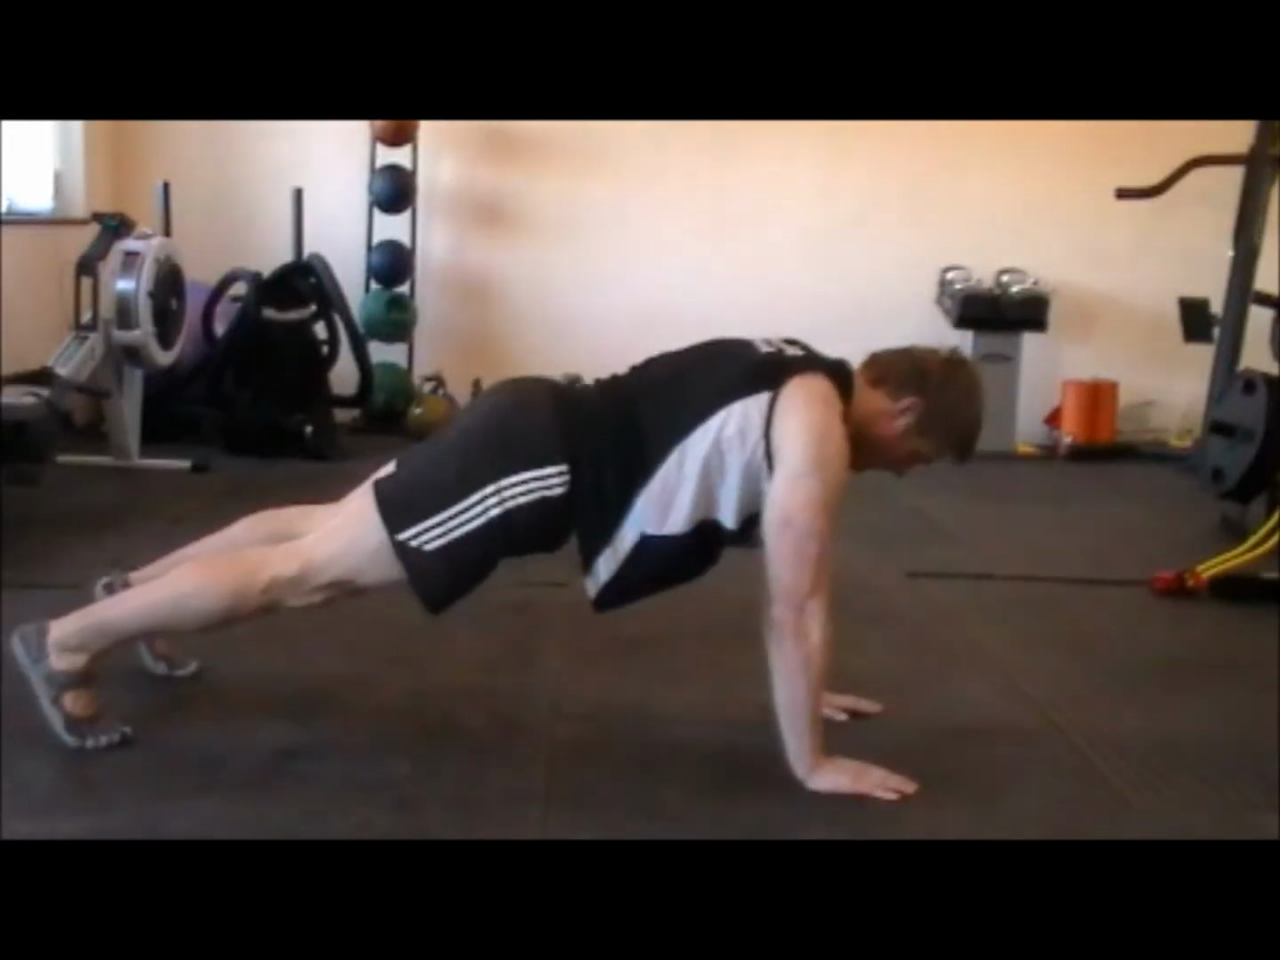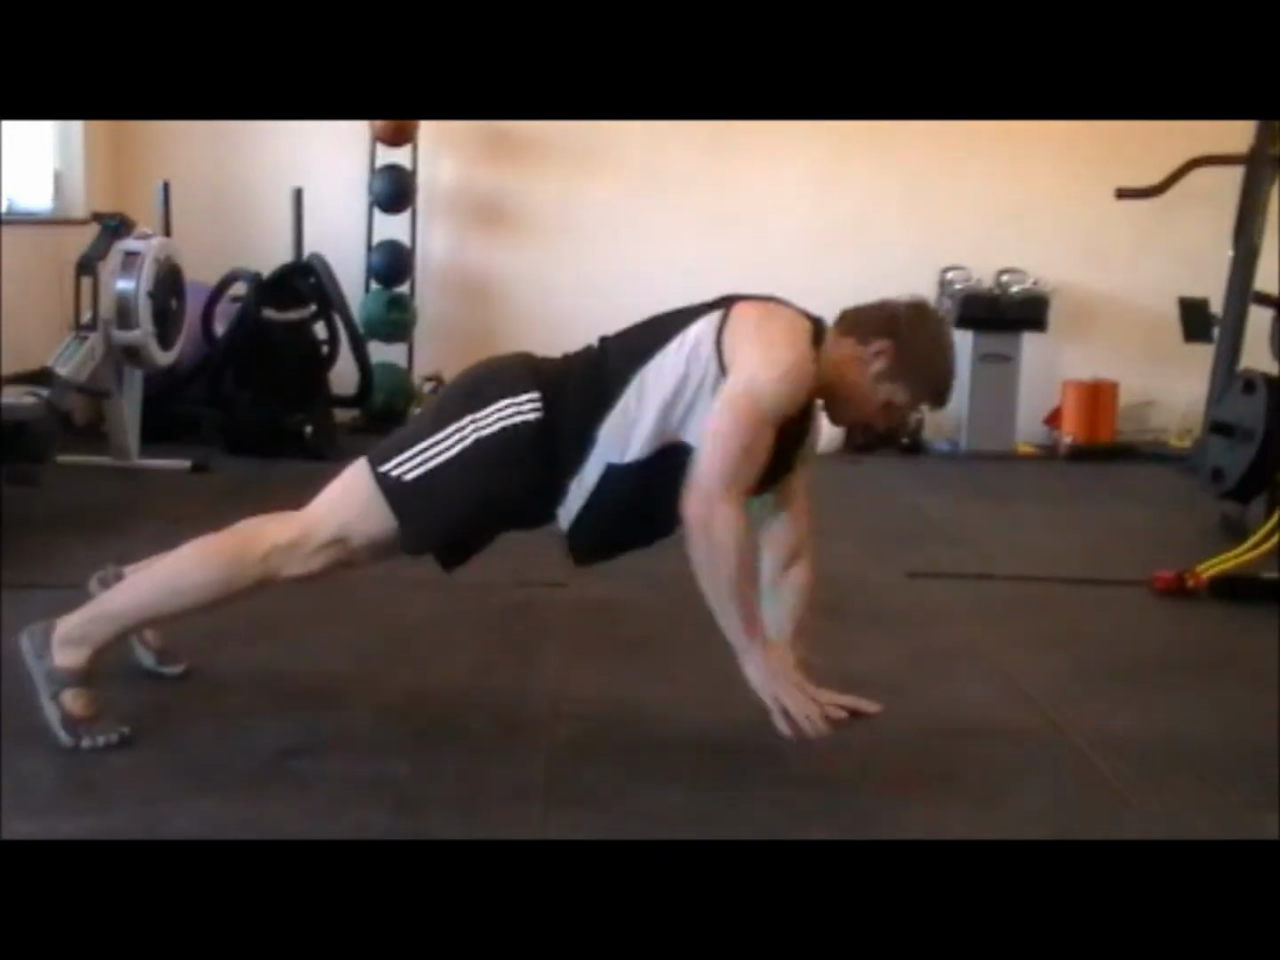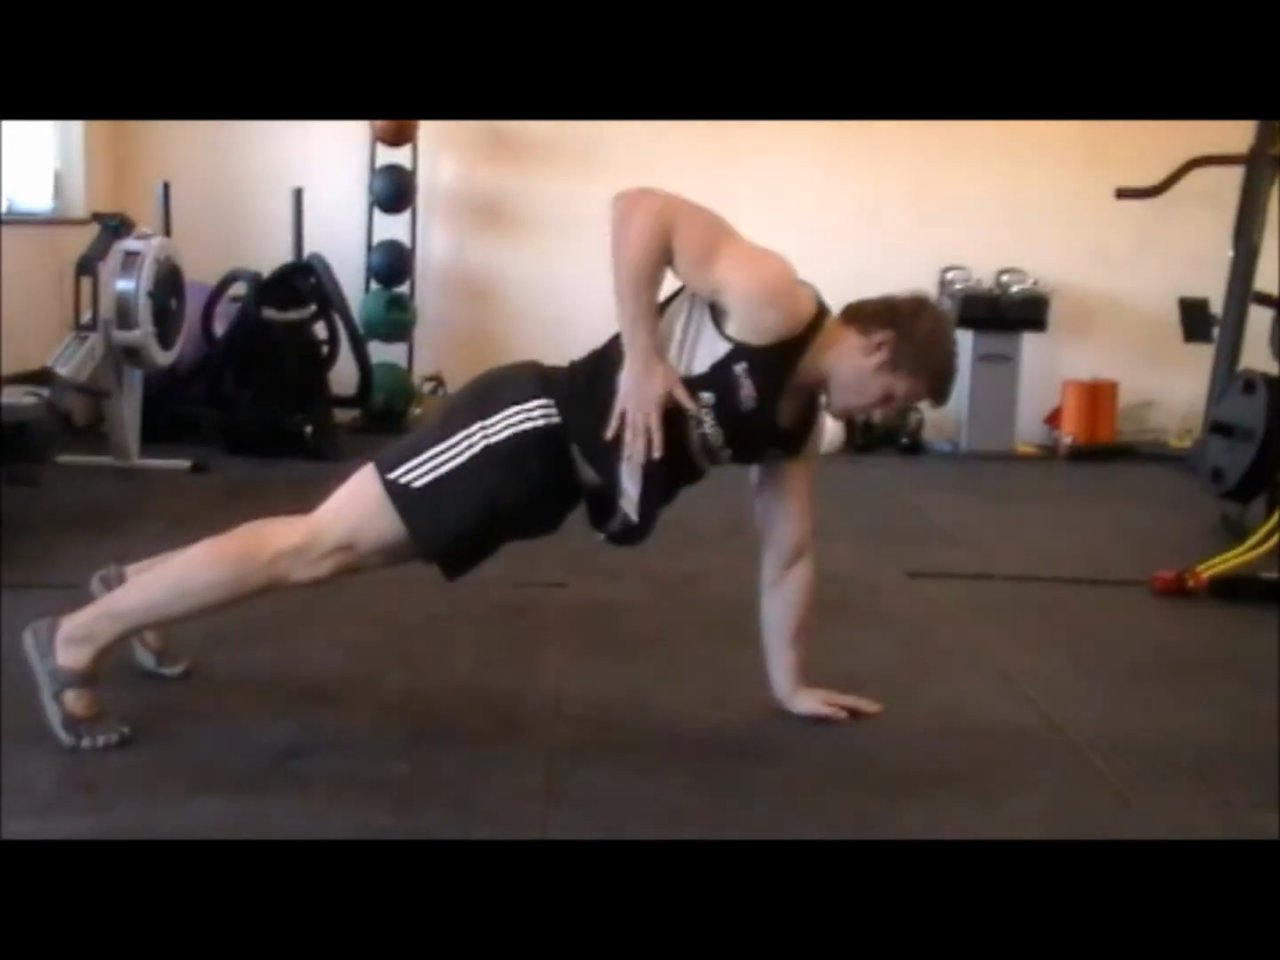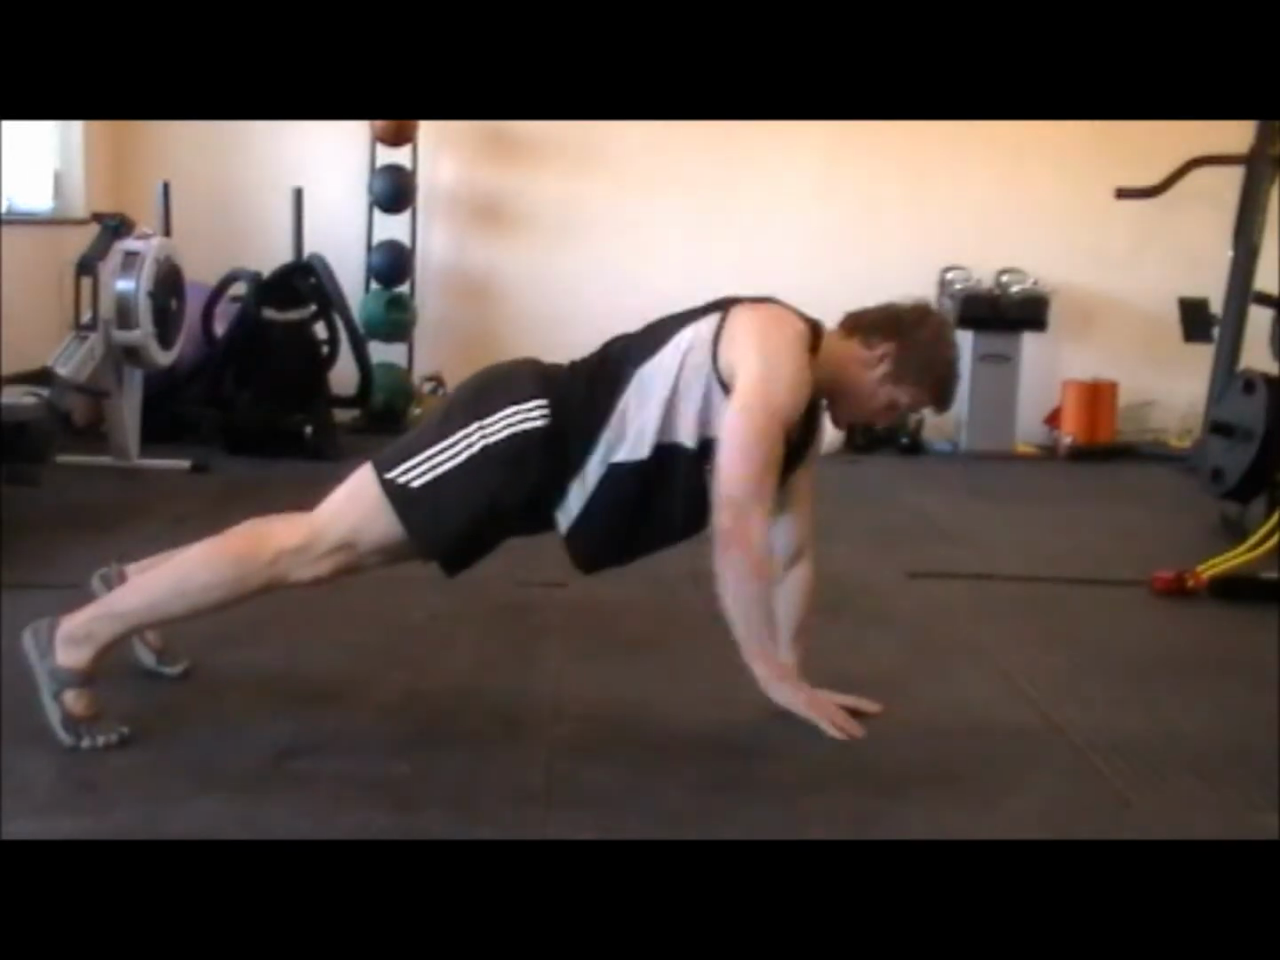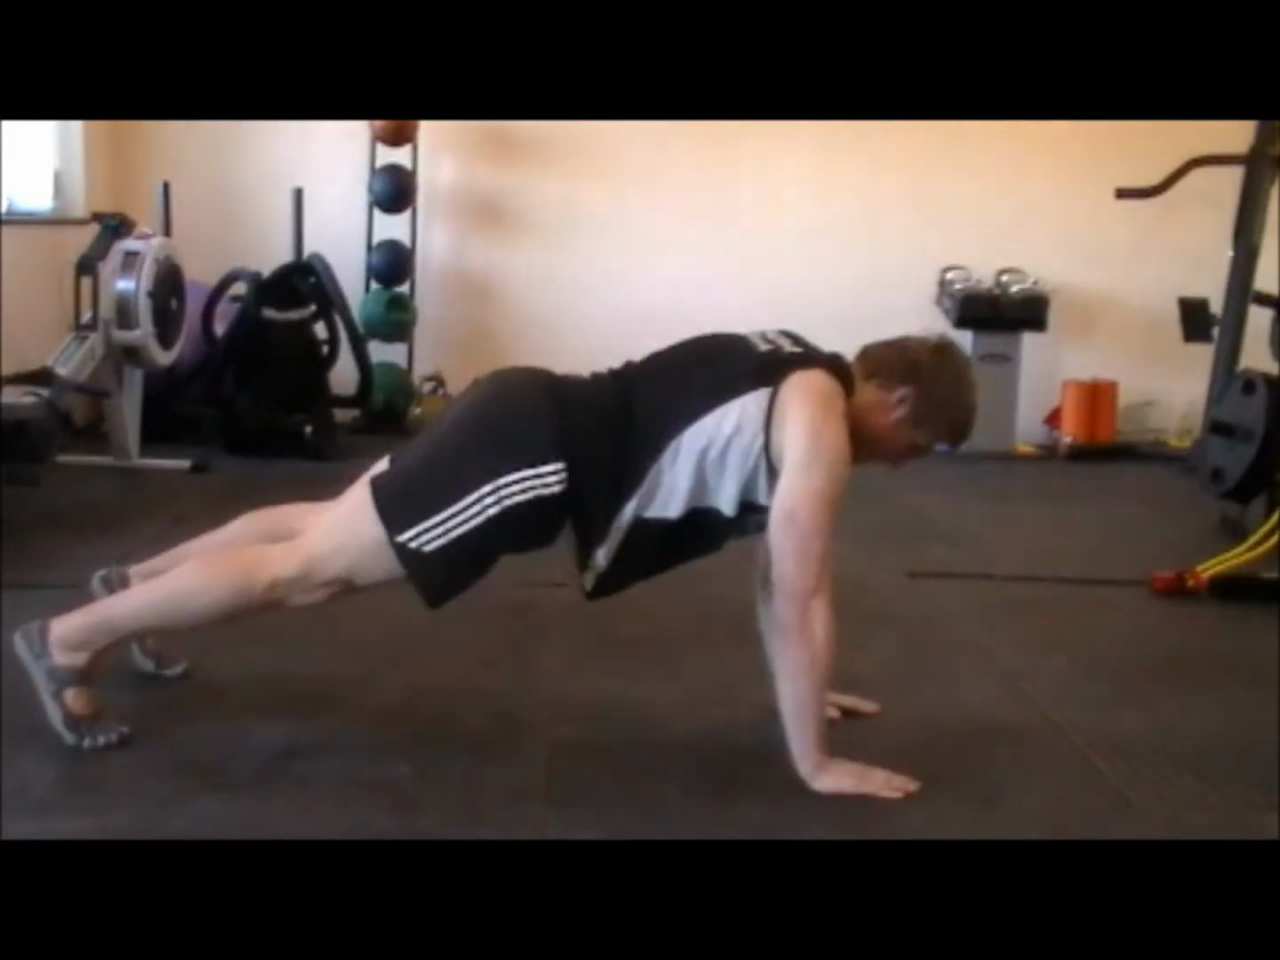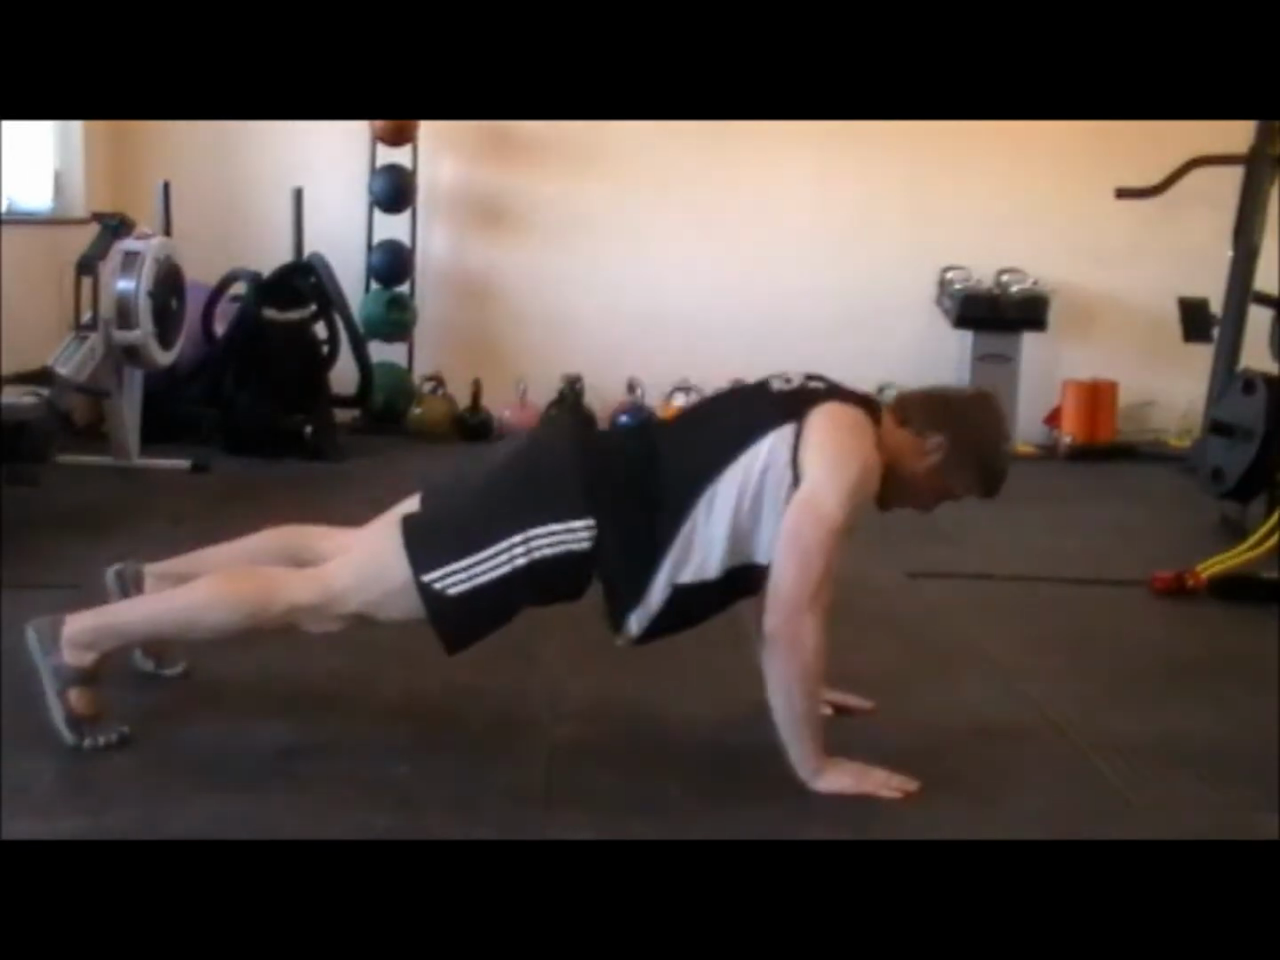
dt=0.4s
person 1, frame 1
left shoulder: (802, 390)
right shoulder: (819, 428)
left elbow: (793, 579)
right elbow: (794, 604)
left wrist: (806, 685)
right wrist: (810, 759)
left hip: (537, 437)
right hip: (532, 461)
left knee: (324, 525)
right knee: (307, 570)
left ankle: (134, 583)
right ankle: (63, 644)
person 1, frame 2
left shoulder: (798, 415)
right shoulder: (778, 348)
left elbow: (785, 551)
right elbow: (709, 509)
left wrist: (792, 680)
right wrist: (760, 658)
left hip: (541, 473)
right hip: (515, 421)
left knee: (329, 547)
right knee: (307, 541)
left ankle: (127, 588)
right ankle: (67, 642)
person 1, frame 3
left shoulder: (801, 415)
right shoulder: (772, 298)
left elbow: (787, 552)
right elbow: (636, 208)
left wrist: (789, 684)
right wrist: (642, 359)
left hip: (551, 480)
right hip: (524, 428)
left knee: (339, 554)
right knee: (312, 548)
left ankle: (135, 582)
right ankle: (72, 640)
person 1, frame 4
left shoulder: (804, 406)
right shoulder: (778, 347)
left elbow: (785, 544)
right elbow: (734, 515)
left wrist: (789, 668)
right wrist: (774, 669)
left hip: (548, 472)
right hip: (519, 426)
left knee: (336, 548)
right knee: (311, 546)
left ankle: (135, 573)
right ankle: (71, 641)
person 1, frame 5
left shoulder: (802, 387)
right shoulder: (821, 421)
left elbow: (775, 556)
right elbow: (802, 598)
left wrist: (799, 690)
right wrist: (816, 762)
left hip: (535, 423)
right hip: (533, 454)
left knee: (325, 527)
right knee: (306, 568)
left ankle: (133, 580)
right ankle: (65, 642)
person 1, frame 6
left shoulder: (832, 424)
right shoulder: (854, 453)
left elbow: (770, 562)
right elbow: (790, 614)
left wrist: (797, 680)
right wrist: (815, 763)
left hip: (570, 481)
right hip: (566, 513)
left knee: (341, 549)
right knee: (323, 596)
left ankle: (150, 577)
right ankle: (76, 640)
